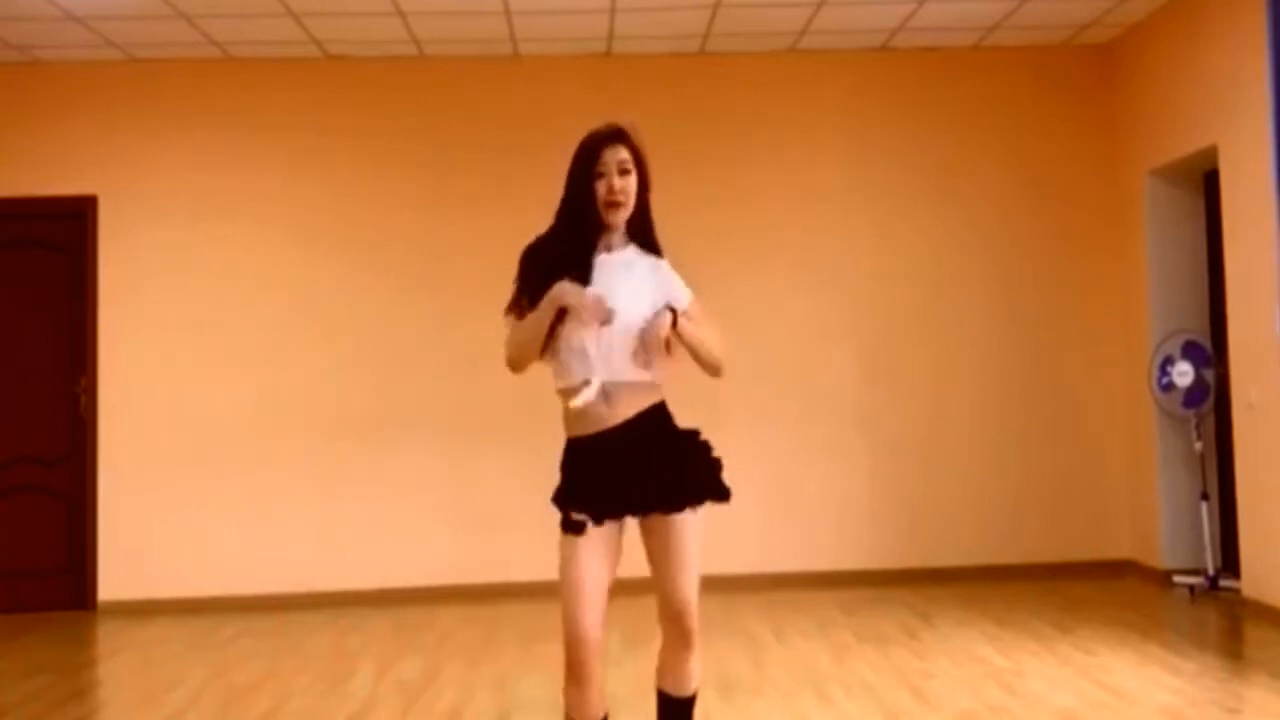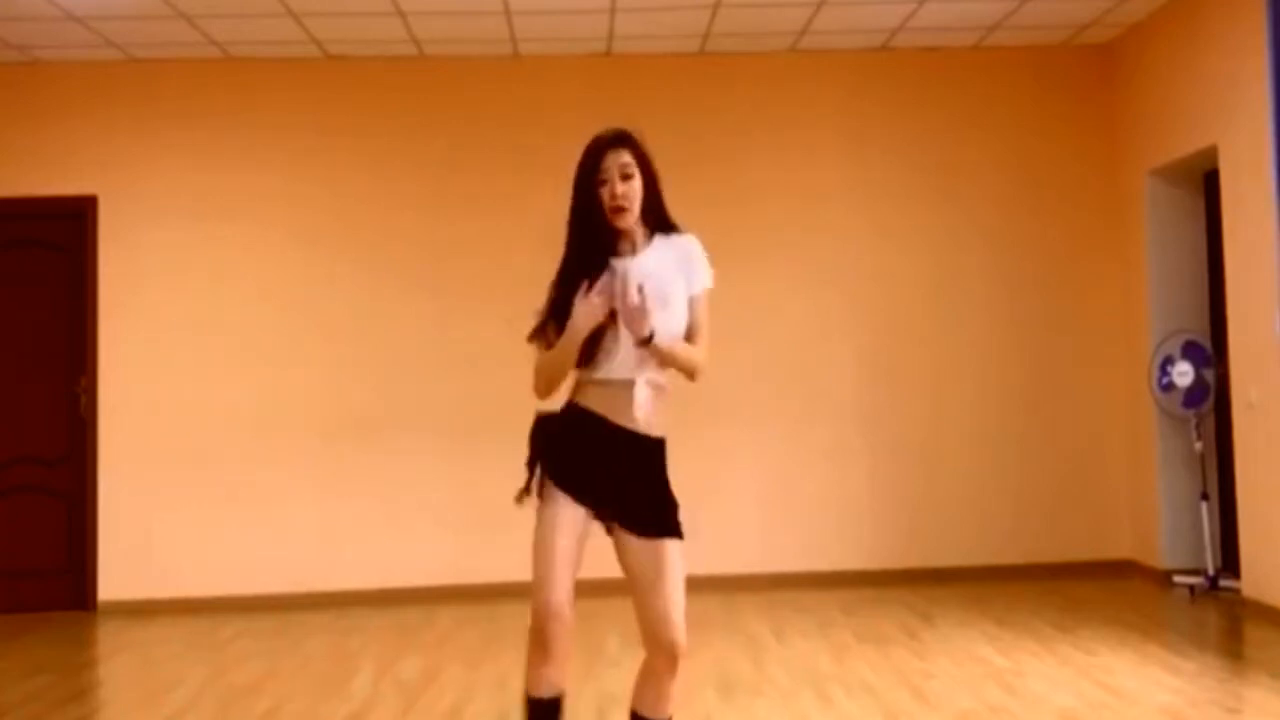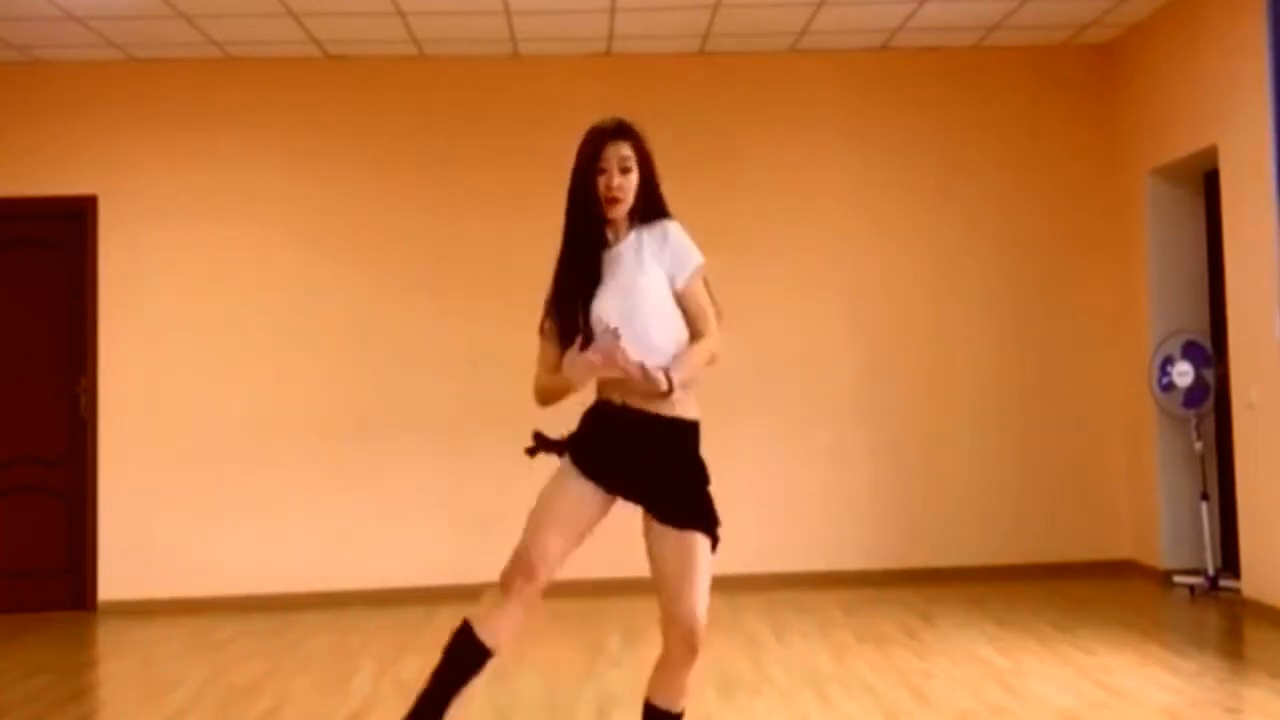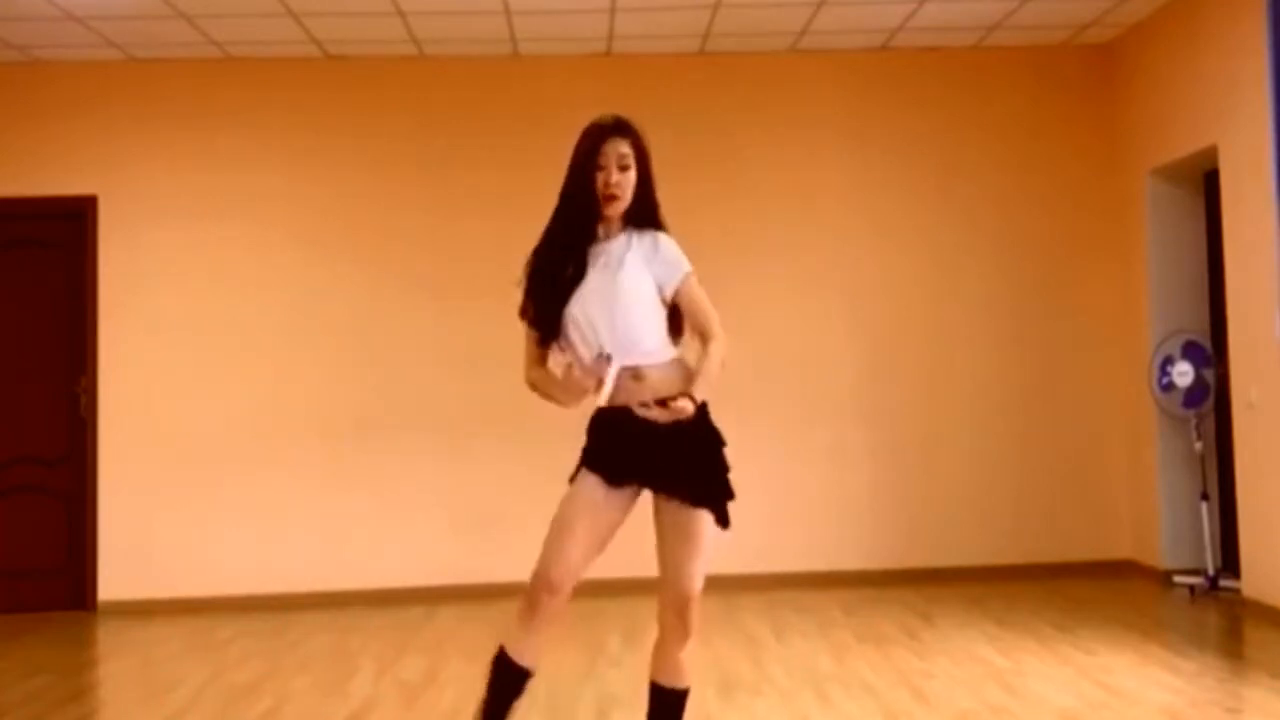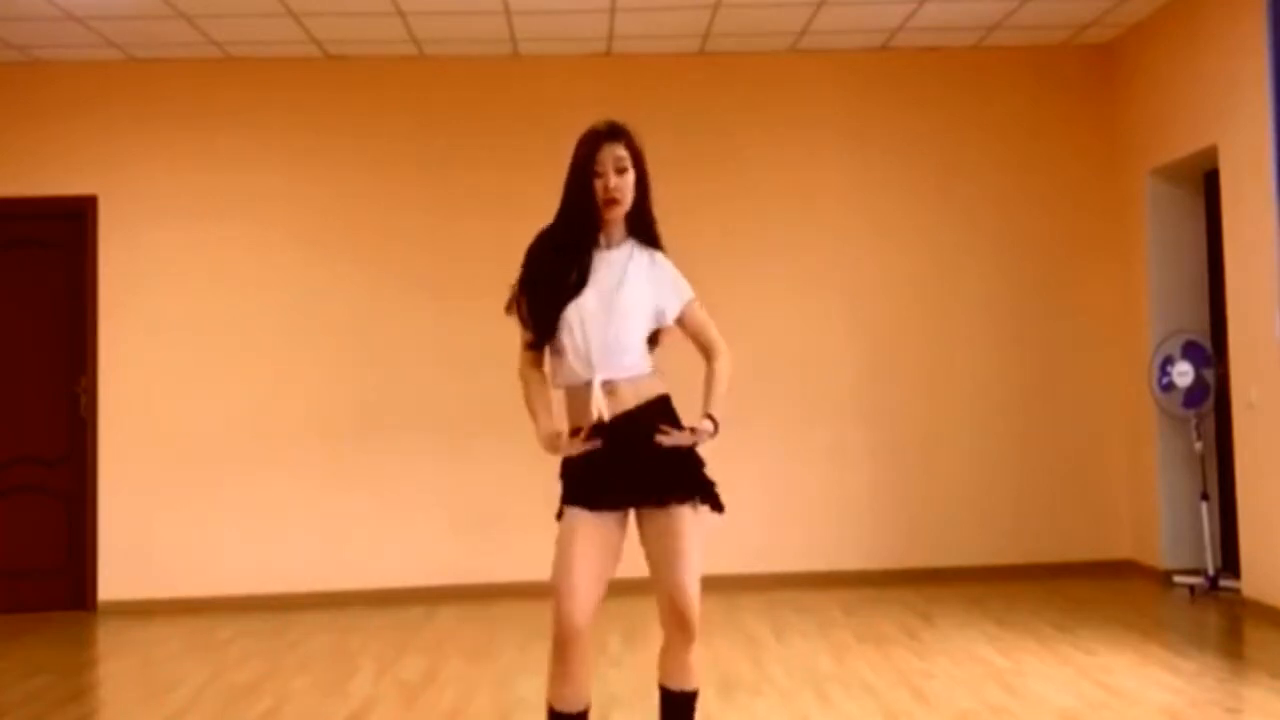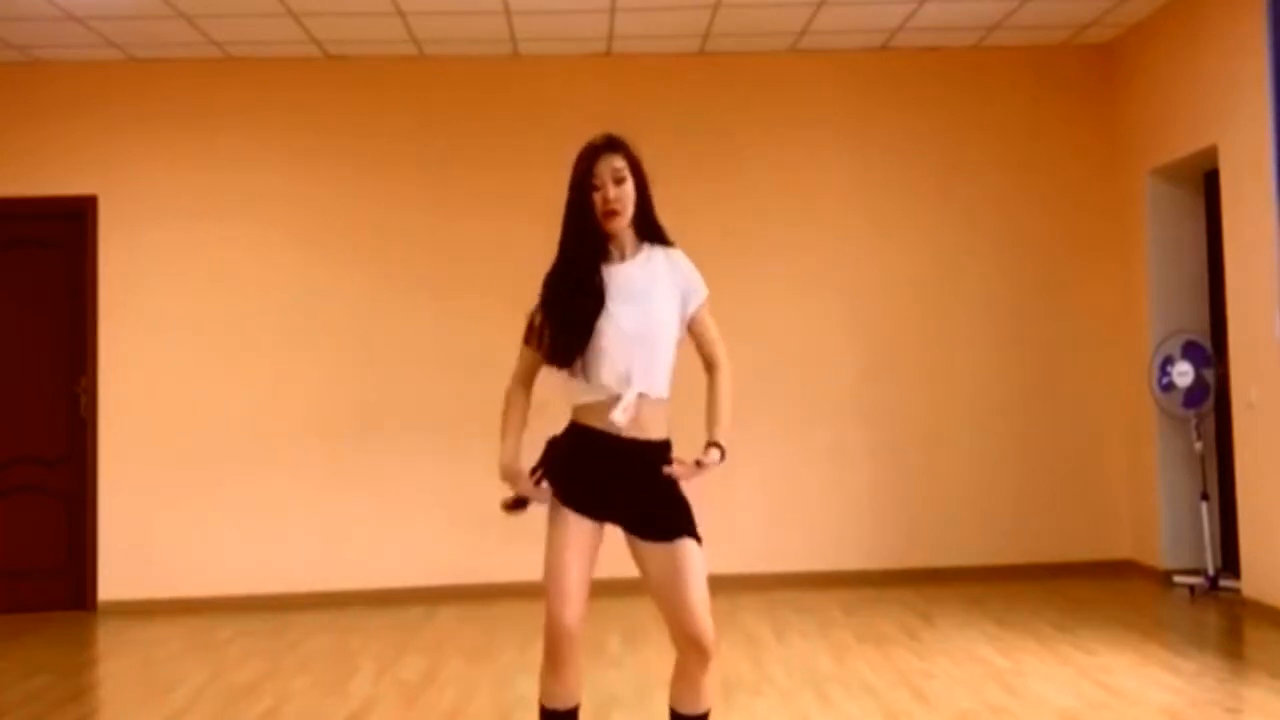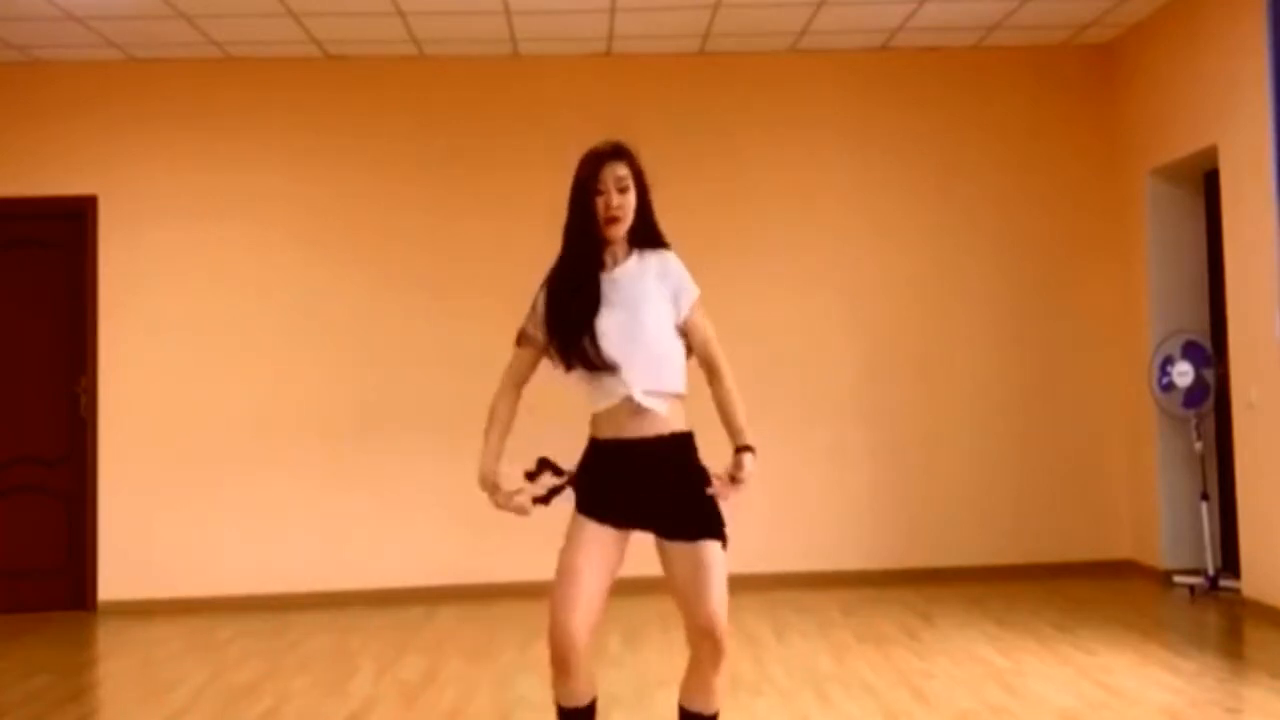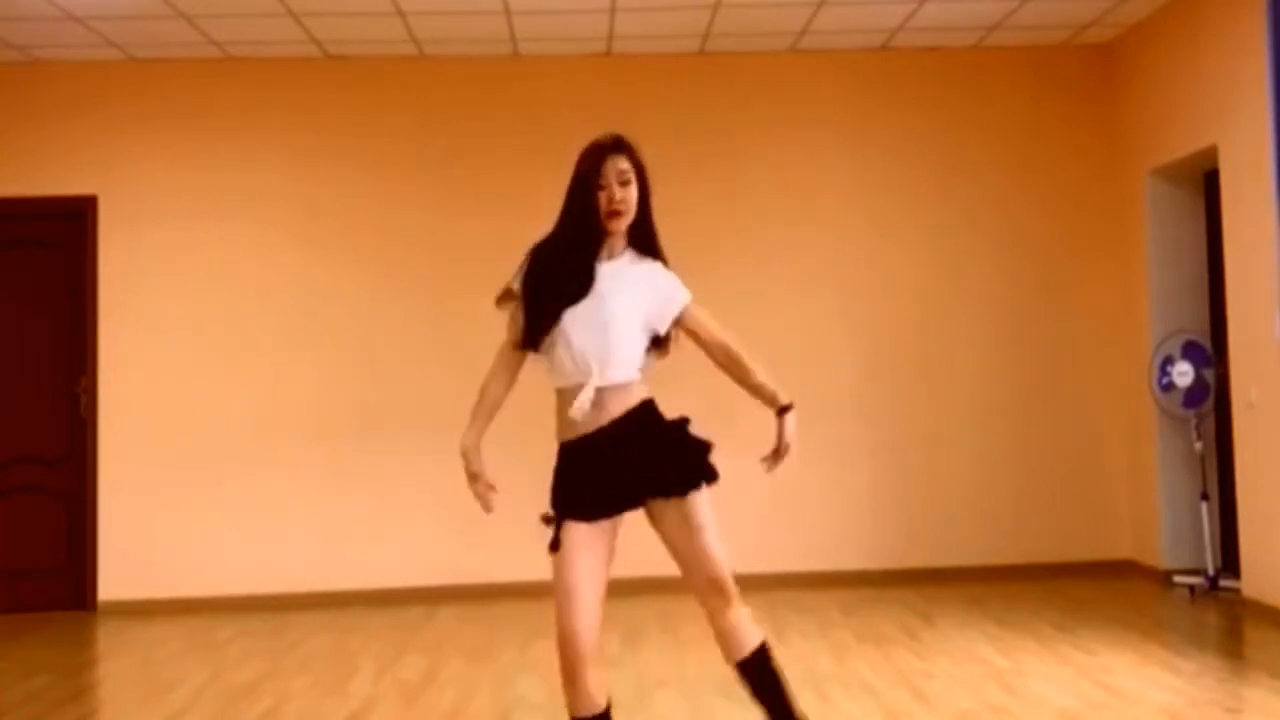
dt=0.2s
person 1, frame 1
left shoulder: (655, 272)
right shoulder: (552, 260)
left elbow: (716, 361)
right elbow: (517, 357)
left wrist: (675, 324)
right wrist: (555, 299)
left hip: (656, 447)
right hip: (589, 463)
left knee: (681, 621)
right knee: (582, 641)
person 1, frame 2
left shoulder: (683, 253)
right shoulder: (585, 275)
left elbow: (698, 362)
right elbow: (543, 382)
left wrist: (648, 335)
right wrist: (582, 325)
left hip: (641, 460)
right hip: (574, 446)
left knee: (668, 645)
right knee: (551, 618)
person 1, frame 3
left shoulder: (666, 240)
right shoulder: (580, 268)
left elbow: (710, 340)
right elbow: (545, 387)
left wrist: (664, 378)
right wrist: (585, 367)
left hip: (672, 446)
right hip: (606, 435)
left knee: (687, 633)
right knee: (523, 575)
person 1, frame 4
left shoulder: (654, 249)
right shoulder: (557, 260)
left elbow: (715, 337)
right elbow: (534, 366)
left wrist: (689, 397)
right wrist: (564, 388)
left hip: (682, 432)
right hip: (613, 438)
left knee: (680, 612)
right knee: (548, 585)
person 1, frame 5
left shoulder: (653, 267)
right shoulder: (553, 259)
left elbow: (717, 351)
right elbow: (531, 360)
left wrist: (709, 420)
right wrist: (546, 427)
left hip: (655, 439)
right hip: (592, 455)
left knee: (682, 618)
right knee: (570, 627)
person 1, frame 6
left shoulder: (671, 268)
right shoulder: (567, 282)
left elbow: (717, 363)
right elbow: (522, 381)
left wrist: (715, 445)
right wrist: (511, 458)
left hip: (650, 469)
right hip: (580, 462)
left knee: (698, 642)
right knee: (561, 632)
person 1, frame 7
left shoulder: (665, 271)
right shoulder: (562, 291)
left elbow: (716, 367)
right elbow: (512, 383)
left wrist: (742, 447)
right wrist: (489, 467)
left hip: (678, 466)
right hip: (609, 471)
left knee: (711, 638)
right knee: (567, 643)
person 1, frame 8
left shoulder: (654, 279)
right shoulder: (547, 266)
left elbow: (721, 348)
right elbow: (511, 358)
left wrist: (781, 407)
right wrist: (472, 439)
left hip: (650, 441)
right hip: (581, 465)
left knee: (719, 587)
right knee: (575, 643)
